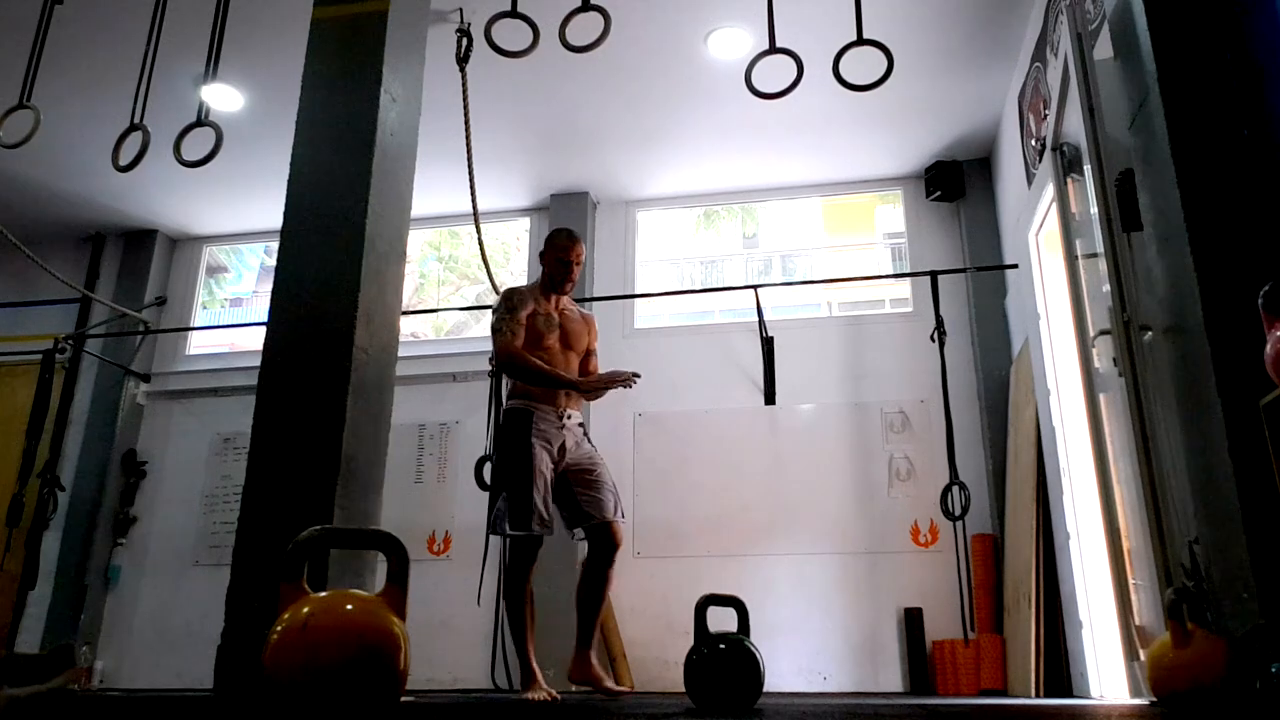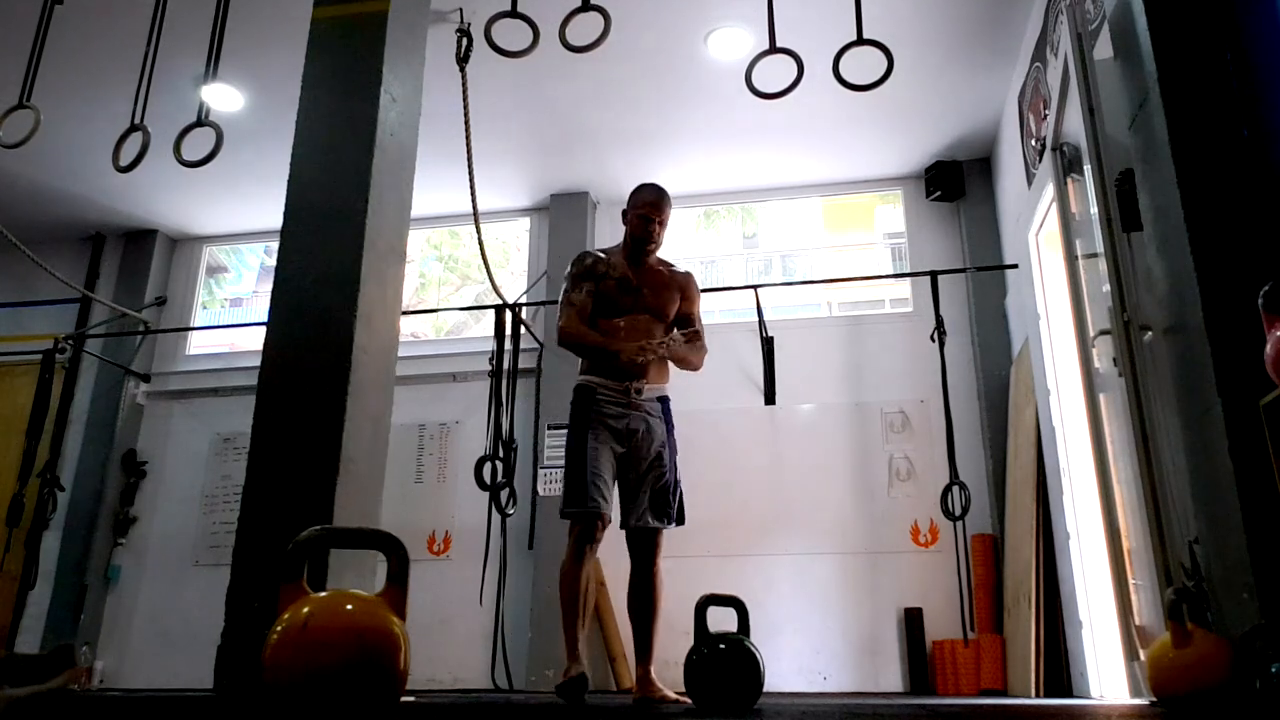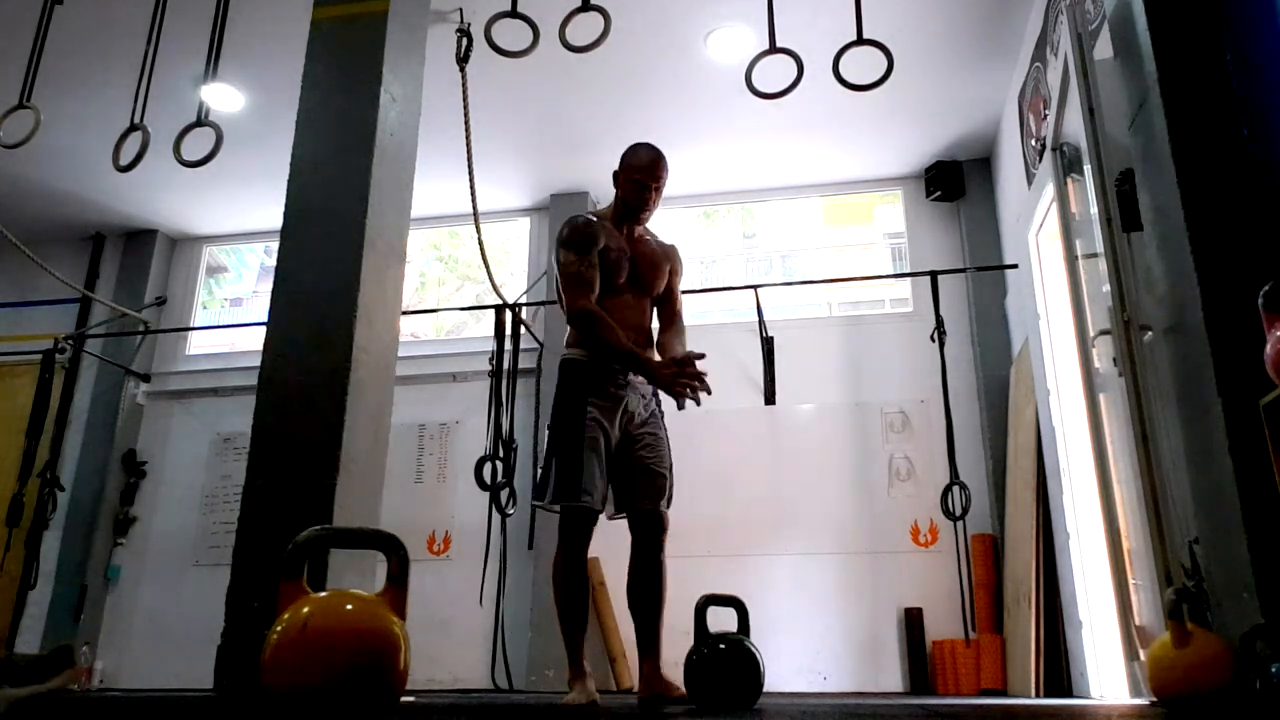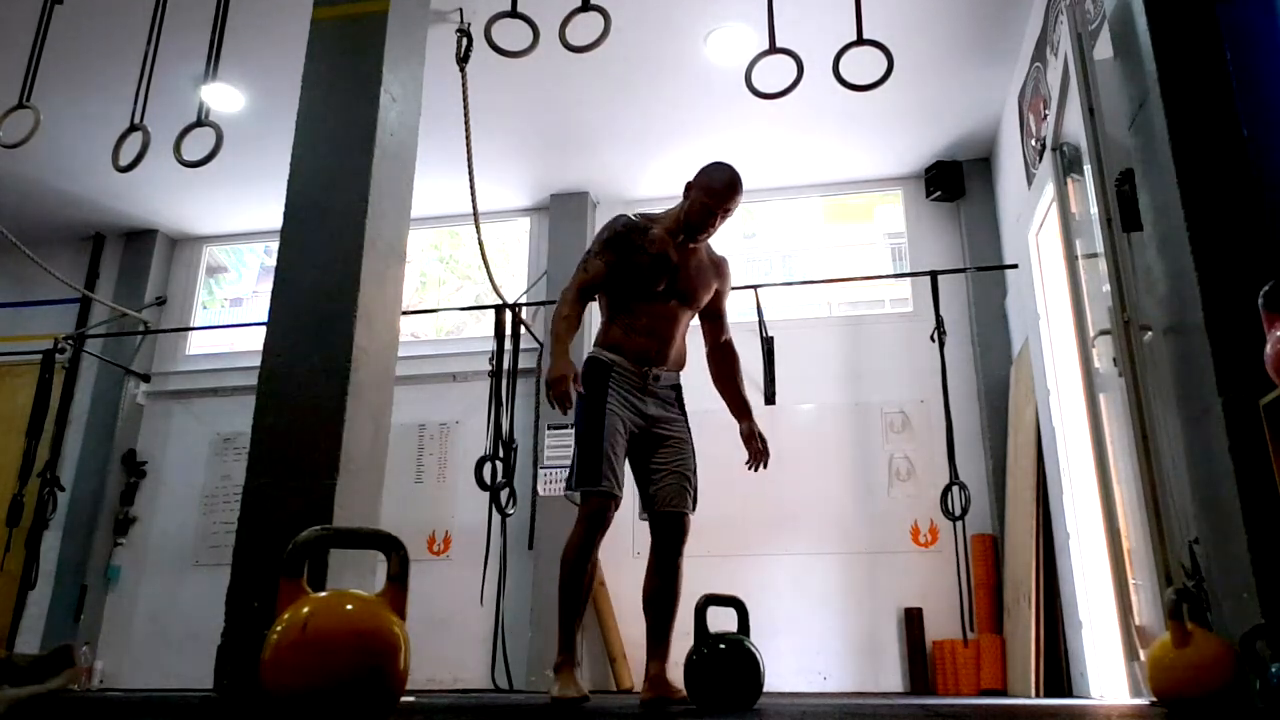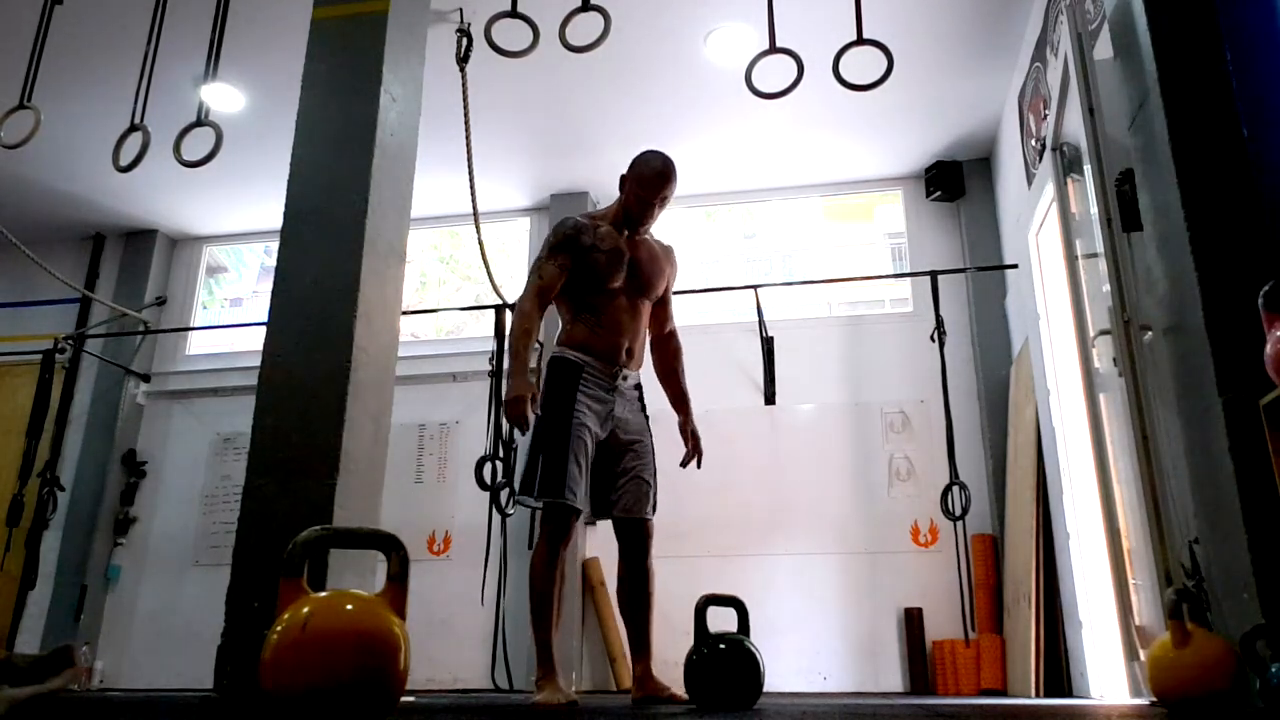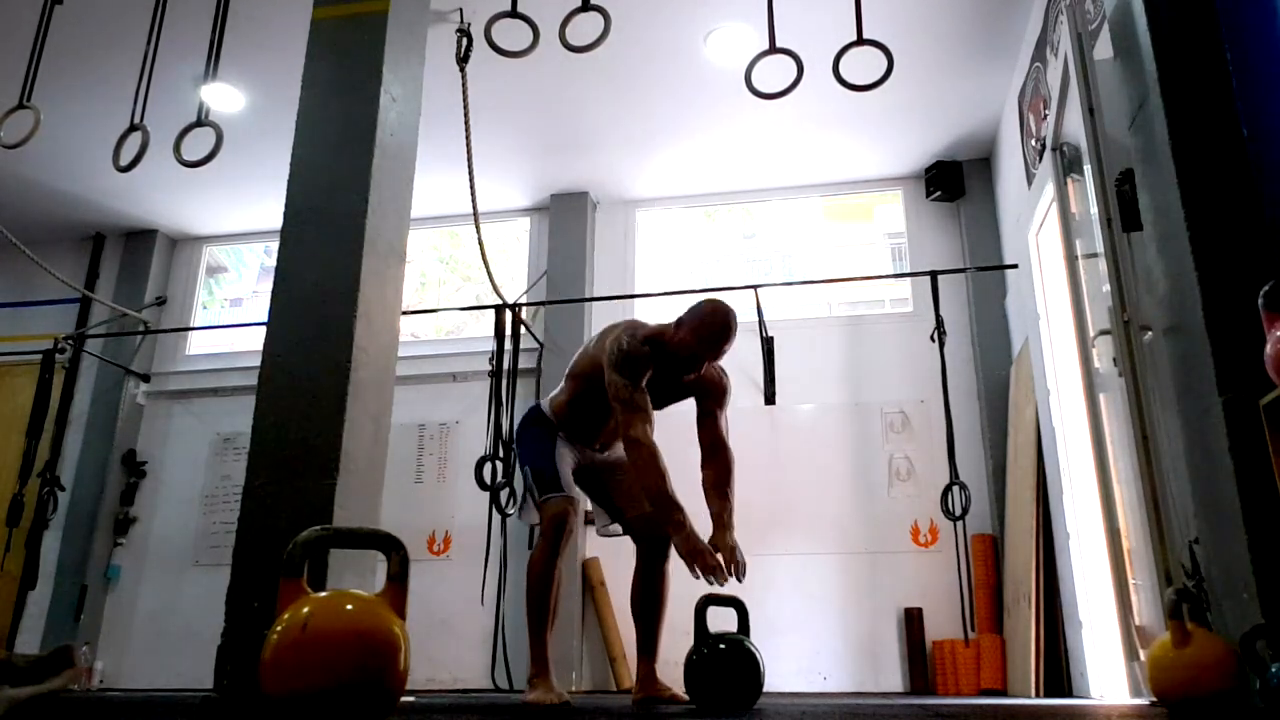
dt=0.7s
person 1, frame 1
left shoulder: (585, 320)
right shoulder: (517, 302)
right elbow: (507, 357)
left wrist: (601, 384)
right wrist: (582, 378)
left hip: (574, 430)
right hip: (530, 424)
left knee: (608, 536)
right knee: (525, 549)
left ankle: (584, 660)
right ankle: (530, 675)
person 1, frame 2
left shoulder: (680, 281)
right shoulder: (591, 266)
left elbow: (697, 355)
right elbow: (567, 331)
left wrist: (670, 345)
right wrist: (620, 351)
left hip: (653, 409)
right hip: (598, 400)
left knee: (648, 545)
right knee: (589, 526)
left ankle: (645, 676)
right ankle: (574, 664)
person 1, frame 3
left shoulder: (665, 253)
right shoulder: (583, 232)
left elbow: (670, 321)
right elbow: (582, 311)
left wrist: (677, 362)
right wrist: (652, 366)
left hip: (642, 394)
right hip: (588, 383)
left knee: (652, 527)
right knee: (578, 524)
left ankle: (651, 672)
right ankle: (578, 674)
person 1, frame 4
left shoulder: (715, 268)
right shoulder: (628, 232)
left elbow: (720, 348)
right elbow: (576, 293)
left wrist: (746, 420)
right wrist: (559, 354)
left hip: (667, 395)
right hip: (612, 378)
left knee: (673, 530)
right knee: (596, 510)
left ankle: (656, 675)
right ankle: (565, 662)
person 1, frame 5
left shoulder: (663, 257)
right shoulder: (578, 232)
left elbow: (664, 338)
right elbow: (532, 302)
left wrist: (684, 412)
right wrist: (519, 375)
left hip: (628, 396)
right hip: (576, 381)
left knee: (638, 535)
right knee: (559, 524)
left ankle: (642, 674)
right ankle: (546, 674)
person 1, frame 6
left shoulder: (711, 381)
right shoulder: (631, 346)
left elbow: (716, 454)
right elbow: (639, 442)
left wrist: (724, 530)
right wrist: (681, 528)
left hip: (605, 447)
right hip: (550, 430)
left knee: (655, 536)
right knee: (561, 519)
left ankle: (647, 677)
right ankle: (539, 675)
